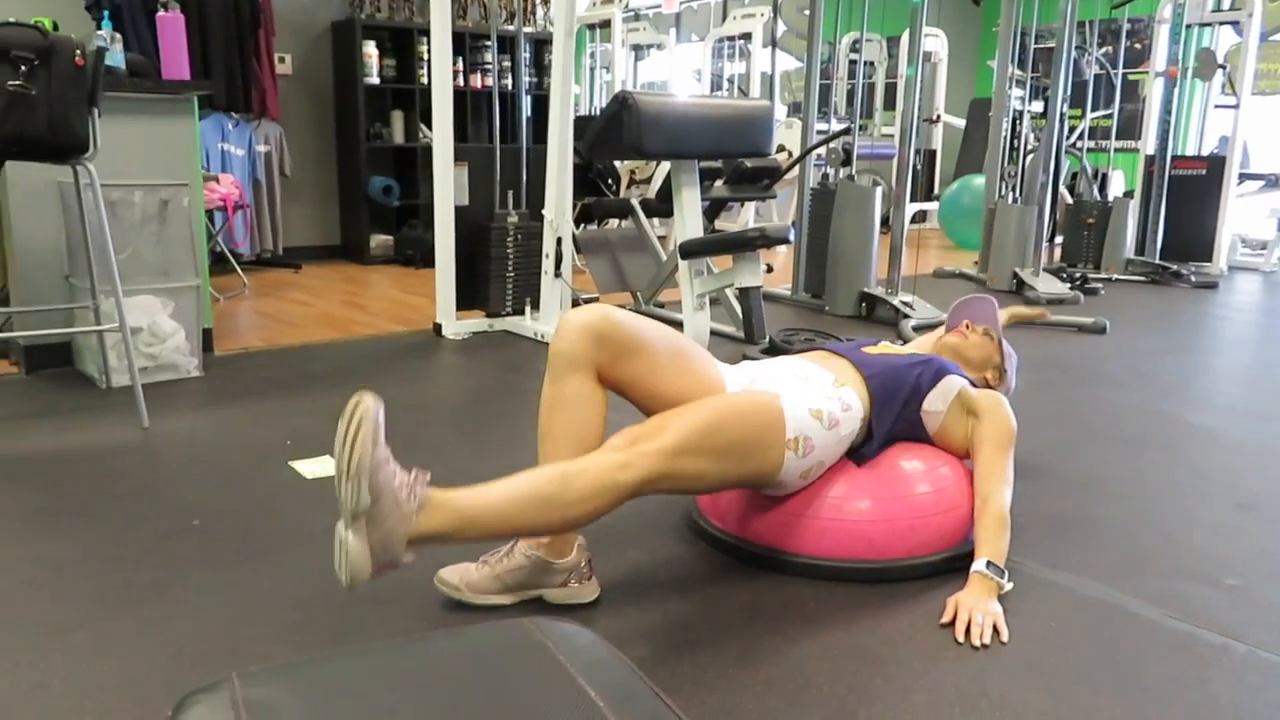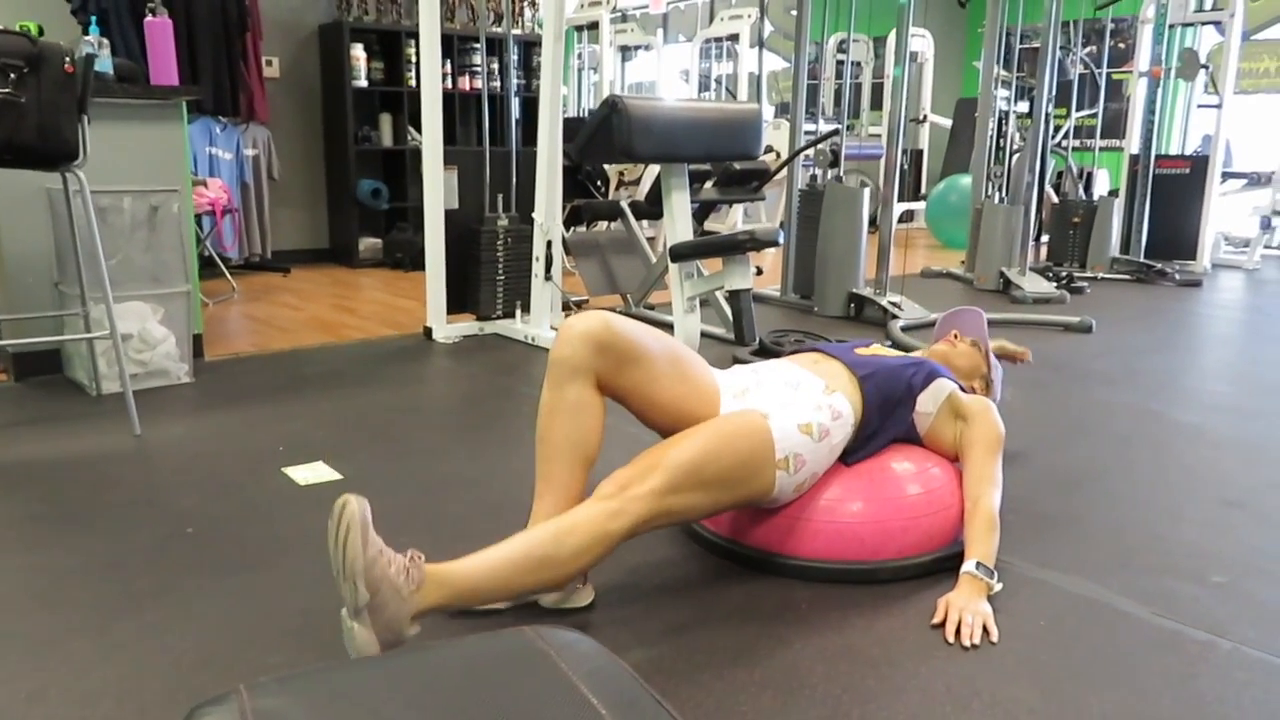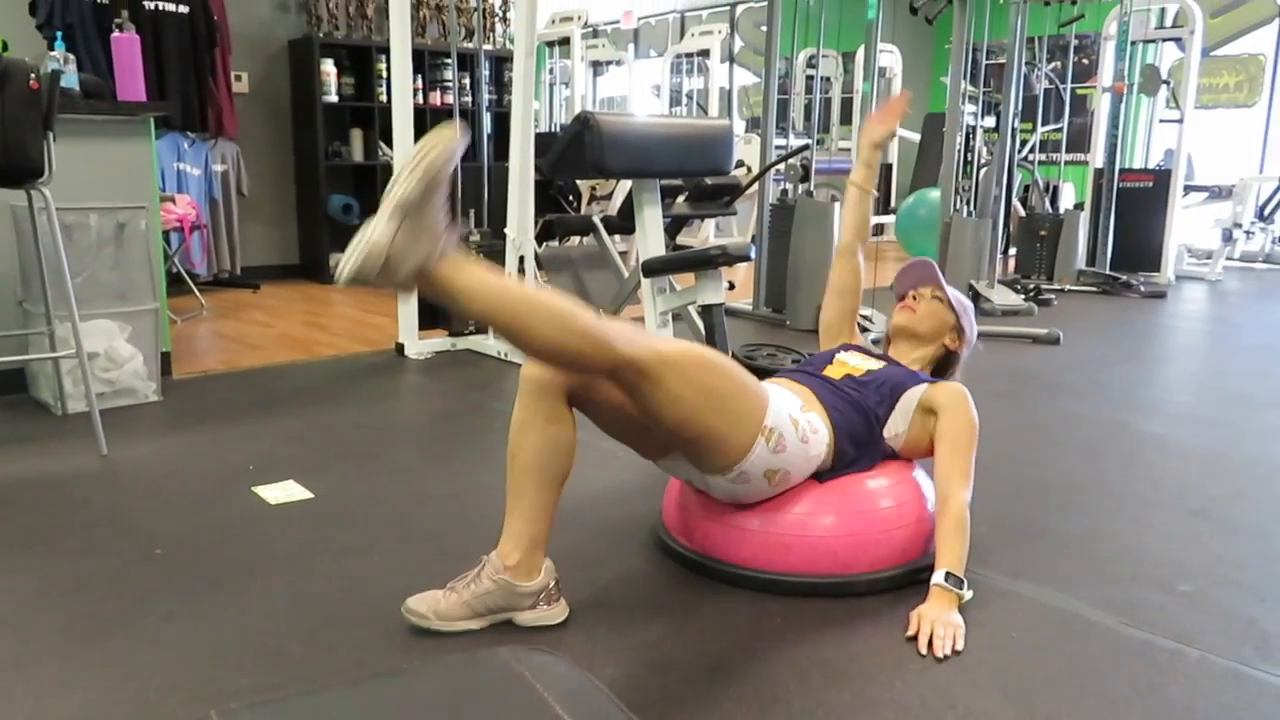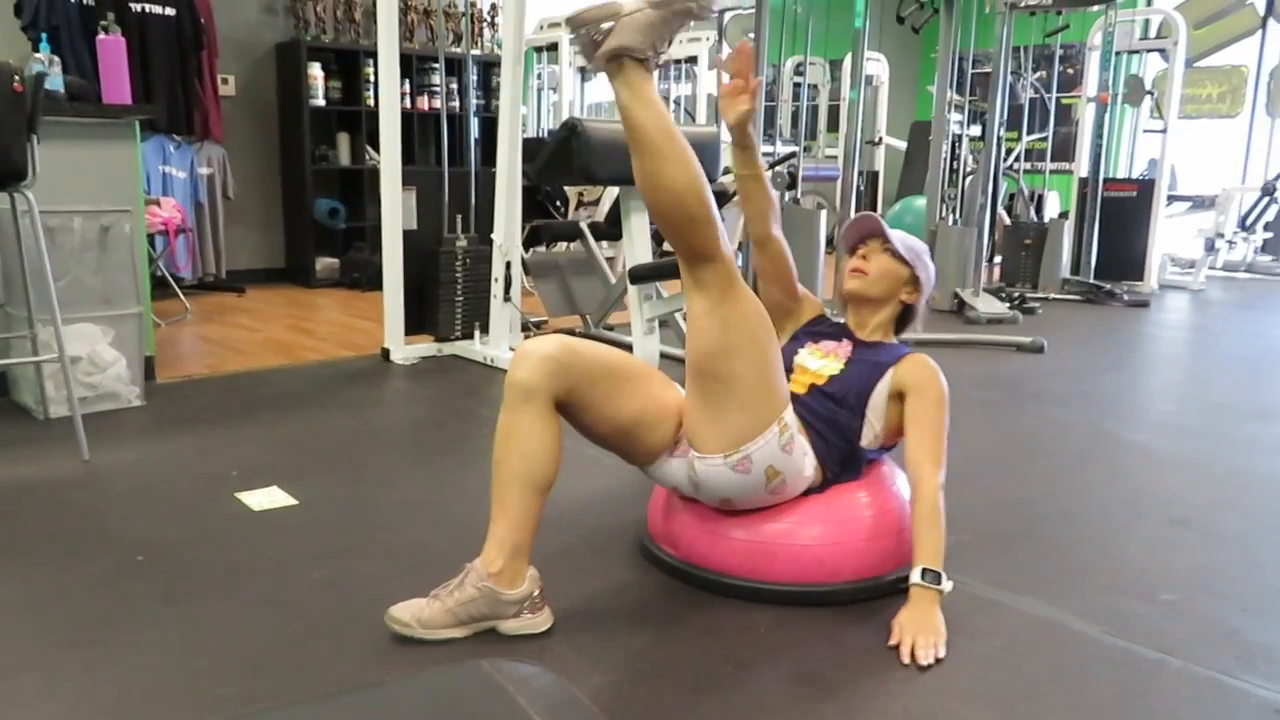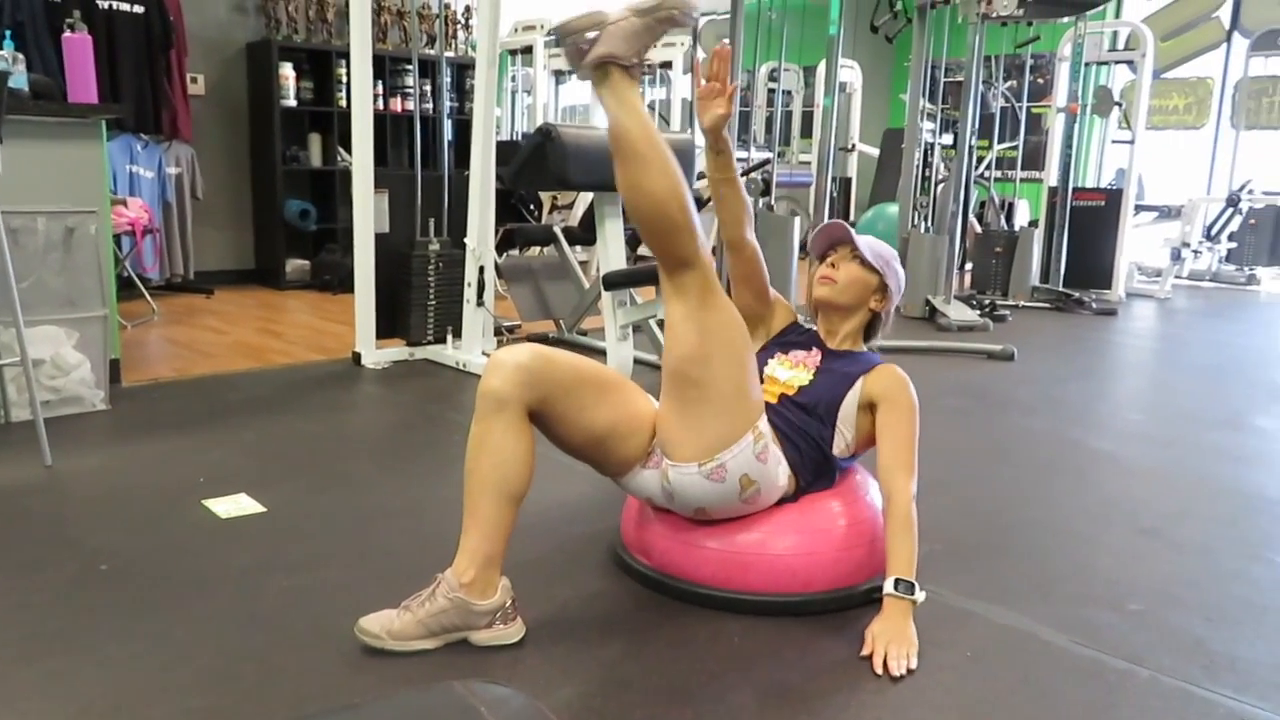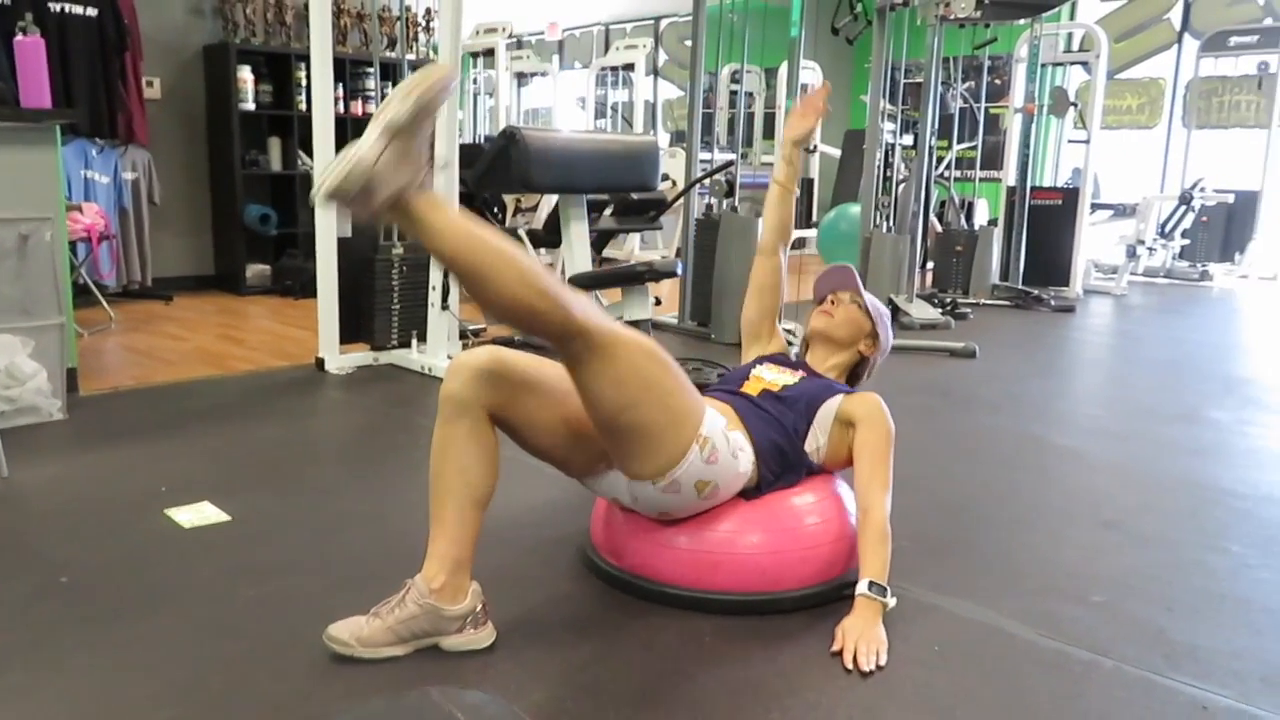
dt=0.4s
person 1, frame 1
left shoulder: (981, 406)
right shoulder: (912, 366)
left elbow: (995, 494)
left wrist: (985, 579)
right wrist: (993, 311)
left hip: (817, 410)
right hip: (753, 380)
left knee: (631, 458)
right knee: (585, 330)
left ankle: (411, 514)
right ankle: (553, 553)
person 1, frame 2
left shoulder: (971, 410)
right shoulder: (899, 362)
left elbow: (986, 497)
left wrist: (975, 579)
right wrist: (975, 326)
left hip: (811, 418)
right hip: (746, 385)
left knee: (626, 495)
right knee: (586, 335)
left ankle: (408, 593)
right ankle: (549, 558)
person 1, frame 3
left shoulder: (943, 399)
right shoulder: (852, 351)
left elbow: (956, 500)
right elbow: (851, 246)
left wrist: (945, 593)
right wrist: (869, 154)
left hip: (779, 442)
right hip: (714, 439)
left knee: (624, 352)
right knee: (556, 361)
left ankle: (429, 262)
right ankle: (520, 575)
person 1, frame 4
left shoulder: (914, 374)
right shoulder: (809, 322)
left elbow: (927, 481)
right elbow: (765, 234)
left wrist: (925, 596)
right wrist: (741, 134)
left hip: (759, 460)
right hip: (701, 448)
left knee: (704, 254)
right knee: (540, 361)
left ankle: (631, 63)
right ankle: (504, 582)
person 1, frame 5
left shoulder: (883, 383)
right shoulder: (781, 332)
left elbow: (900, 491)
right elbow: (741, 240)
left wrist: (897, 606)
right wrist: (716, 137)
left hip: (734, 468)
right hip: (673, 456)
left knee: (684, 260)
right knee: (513, 372)
left ankle: (616, 73)
right ankle: (475, 594)
person 1, frame 6
left shoulder: (859, 410)
right shoulder: (767, 351)
left elbow: (875, 509)
right elbow: (769, 250)
left wrist: (870, 604)
right wrist: (791, 152)
left hip: (707, 453)
right hip: (636, 454)
left knee: (566, 317)
right knee: (473, 376)
left ankle: (403, 195)
right ankle: (445, 600)
